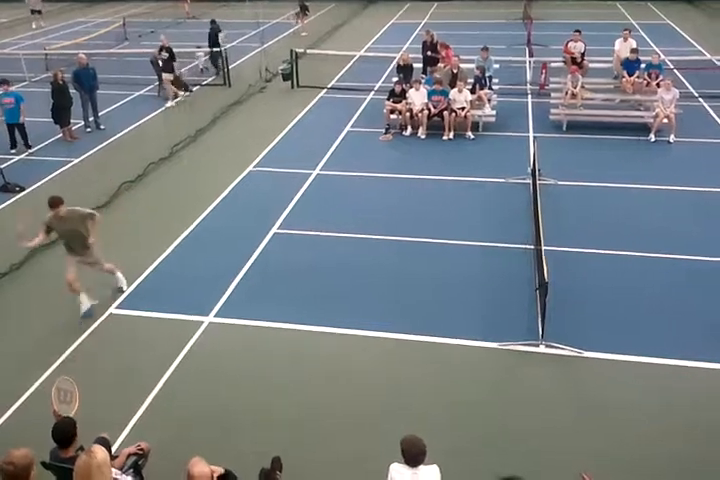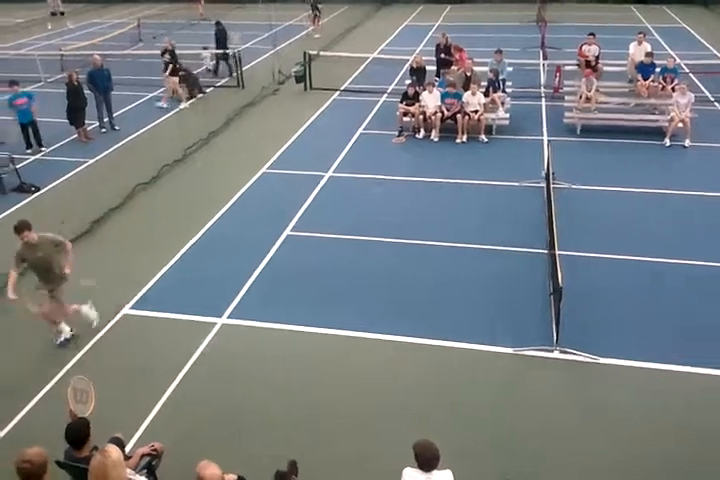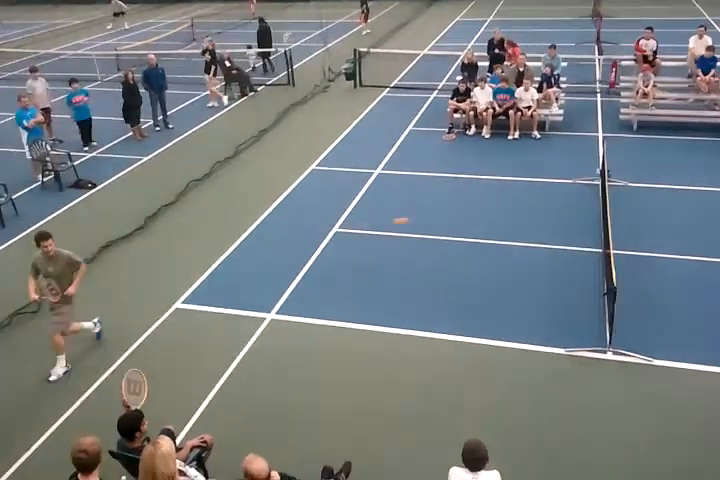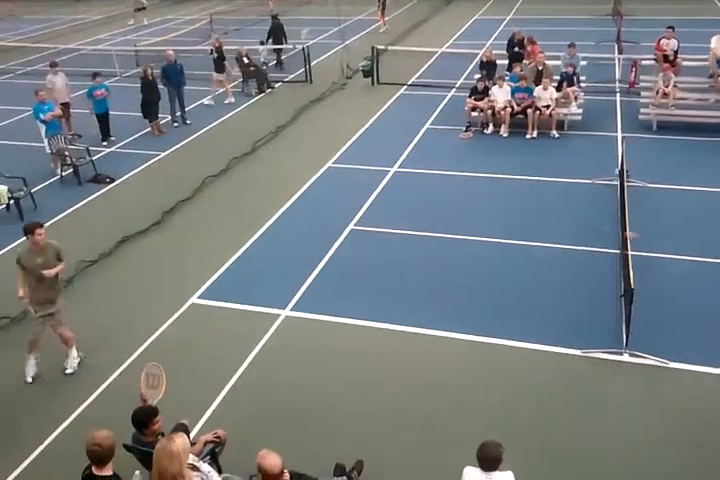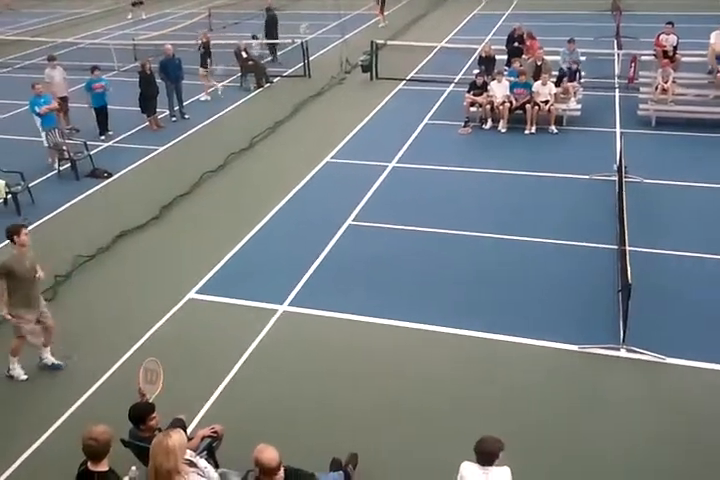
dt=0.3s
person 1, frame 1
left shoulder: (77, 213)
right shoulder: (50, 221)
left elbow: (95, 216)
right elbow: (43, 236)
left wrist: (92, 236)
right wrist: (31, 244)
left hip: (87, 248)
right hip: (72, 253)
left knee: (103, 267)
right knee: (70, 280)
left ankle: (118, 276)
right ankle: (85, 302)
person 1, frame 2
left shoulder: (49, 239)
right shoulder: (22, 251)
left elbow: (68, 246)
right elbow: (14, 271)
left wrist: (67, 266)
right wrist: (10, 291)
left hip: (58, 280)
right hip: (45, 283)
left knee: (65, 312)
right knee: (45, 312)
left ankle: (84, 310)
right ankle: (65, 331)
person 1, frame 3
left shoulder: (66, 256)
right shoulder: (37, 262)
left elbow: (82, 266)
right elbow: (32, 278)
left wrist: (74, 286)
right wrist: (32, 294)
left hip: (65, 301)
right hip: (53, 300)
left knee: (56, 335)
right knee: (65, 330)
left ankle: (61, 365)
right ankle: (93, 325)
person 1, frame 4
left shoulder: (53, 247)
right shoulder: (22, 255)
left elbow: (64, 262)
left wrist: (54, 271)
right wrist: (21, 289)
left hip: (54, 299)
right hip: (36, 301)
left knee: (61, 331)
right knee: (34, 337)
left ankle: (74, 356)
right ankle: (31, 361)
person 1, frame 5
left shoulder: (28, 251)
left wrist: (39, 271)
left hip: (36, 300)
right hip: (19, 306)
left knee: (49, 325)
right knee: (21, 338)
left ankle: (45, 357)
